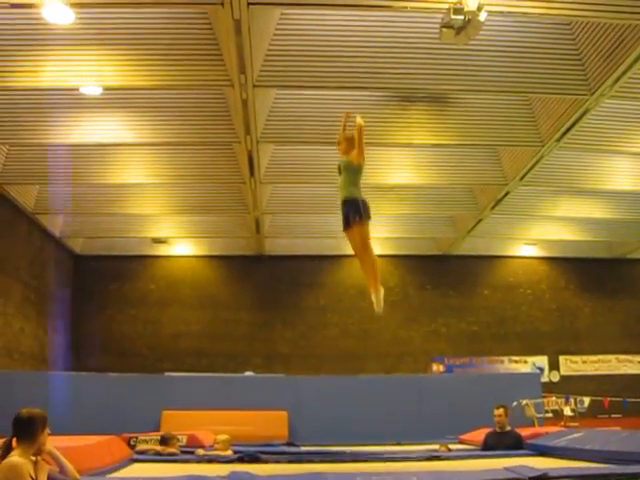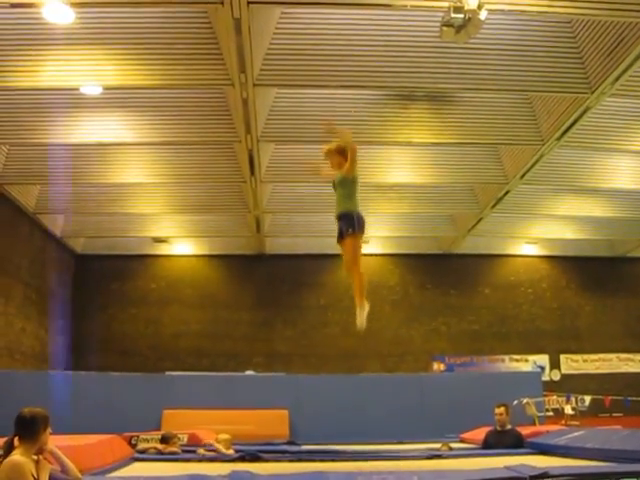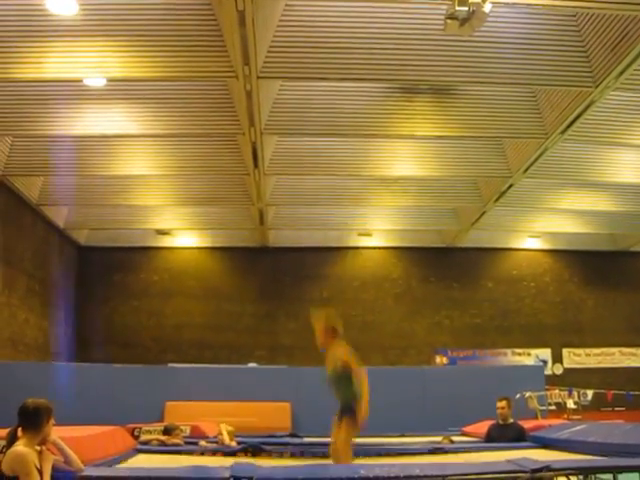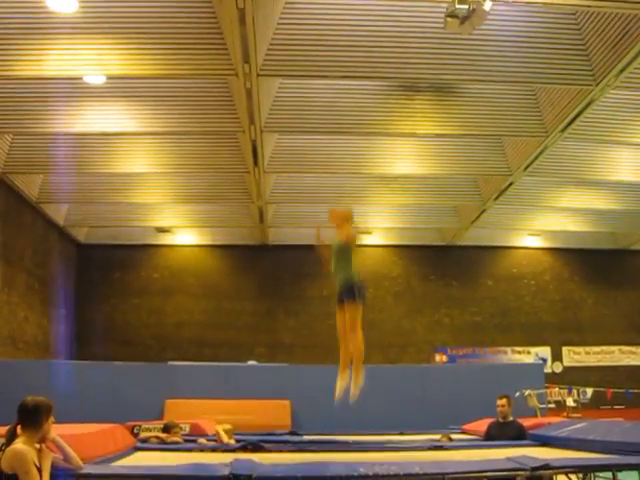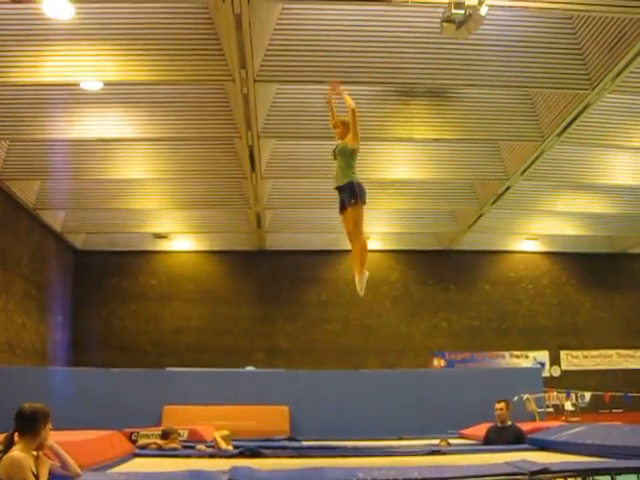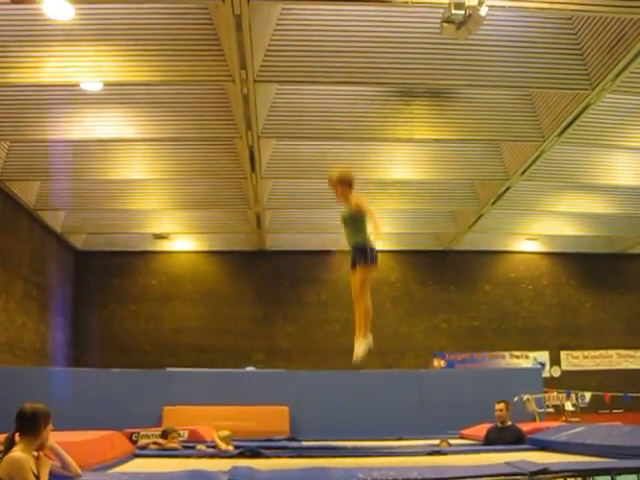
dt=0.4s
person 1, frame 1
left shoulder: (357, 155)
right shoulder: (345, 160)
left elbow: (360, 128)
right elbow: (343, 140)
left wrist: (358, 120)
right wrist: (344, 124)
left hip: (356, 203)
right hip: (347, 206)
left knee: (365, 249)
right knee: (360, 252)
left ankle: (377, 288)
right ankle: (374, 289)
person 1, frame 2
left shoulder: (350, 168)
right shoulder: (340, 174)
left elbow: (352, 147)
left wrist: (338, 133)
left hip: (352, 218)
right hip: (344, 220)
left knee: (354, 263)
right knee: (350, 266)
left ankle: (362, 303)
right ankle: (360, 305)
person 1, frame 3
left shoulder: (343, 353)
right shoulder: (331, 356)
left elbow: (362, 378)
left wrist: (364, 406)
left hip: (352, 407)
right hip: (344, 408)
left knee: (342, 448)
right knee: (335, 448)
person 1, frame 4
left shoulder: (348, 233)
right shoulder: (340, 237)
right elbow: (327, 256)
right wrist: (319, 240)
left hip: (351, 287)
right hip: (342, 287)
left knee: (353, 330)
right knee: (342, 335)
left ankle: (357, 374)
right ankle: (344, 374)
person 1, frame 5
left shoulder: (352, 140)
right shoulder: (340, 144)
left elbow: (353, 110)
right elbow: (334, 121)
left wrist: (342, 93)
right wrist: (330, 102)
left hip: (352, 187)
right hip: (343, 191)
left knee: (357, 232)
right knee: (352, 236)
left ankle: (361, 271)
right ankle: (359, 272)
person 1, frame 6
left shoulder: (357, 201)
right shoulder: (347, 206)
left elbow: (369, 211)
left wrist: (375, 222)
left hip: (364, 250)
right hip: (356, 252)
left knee: (362, 295)
right knee: (357, 298)
left ankle: (364, 336)
right ankle: (360, 337)
